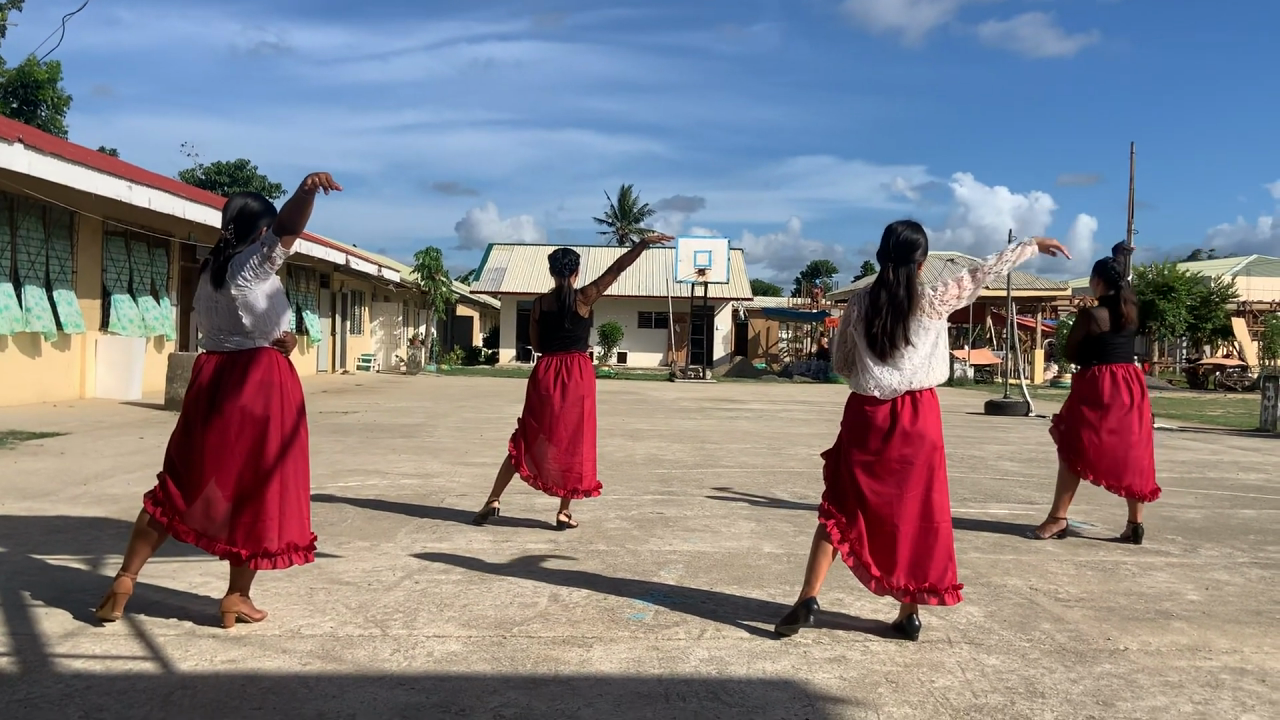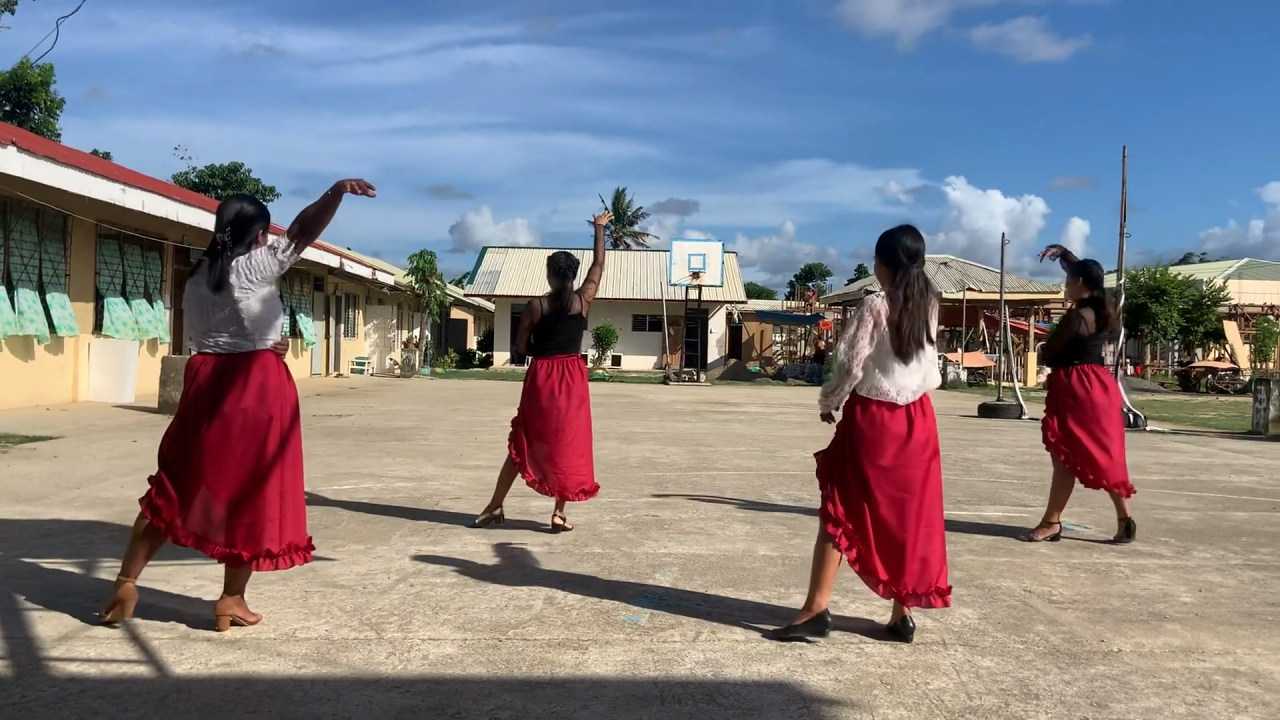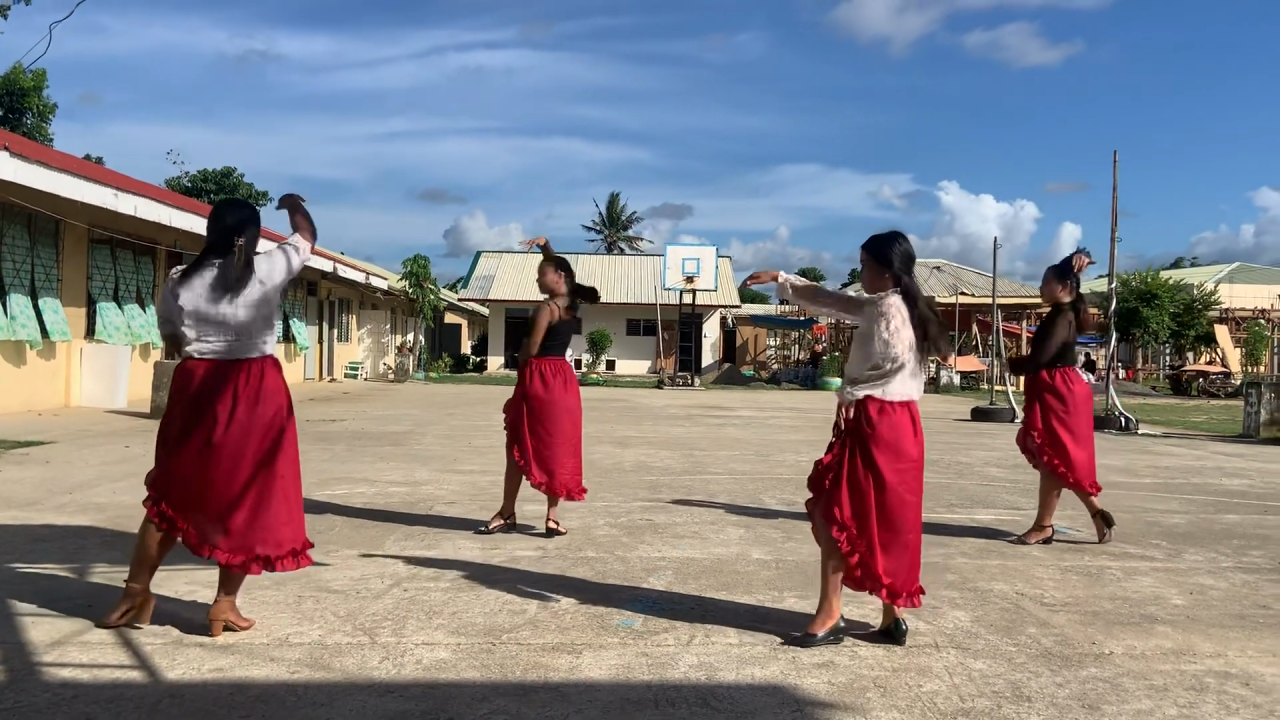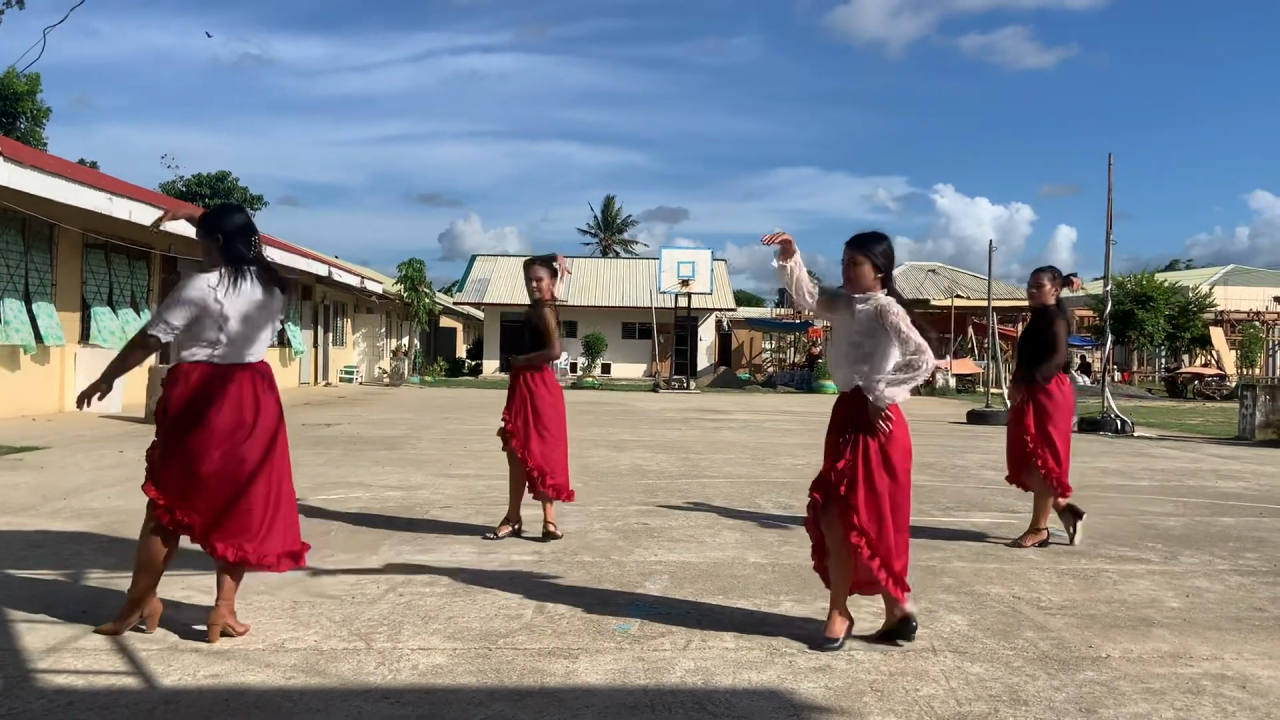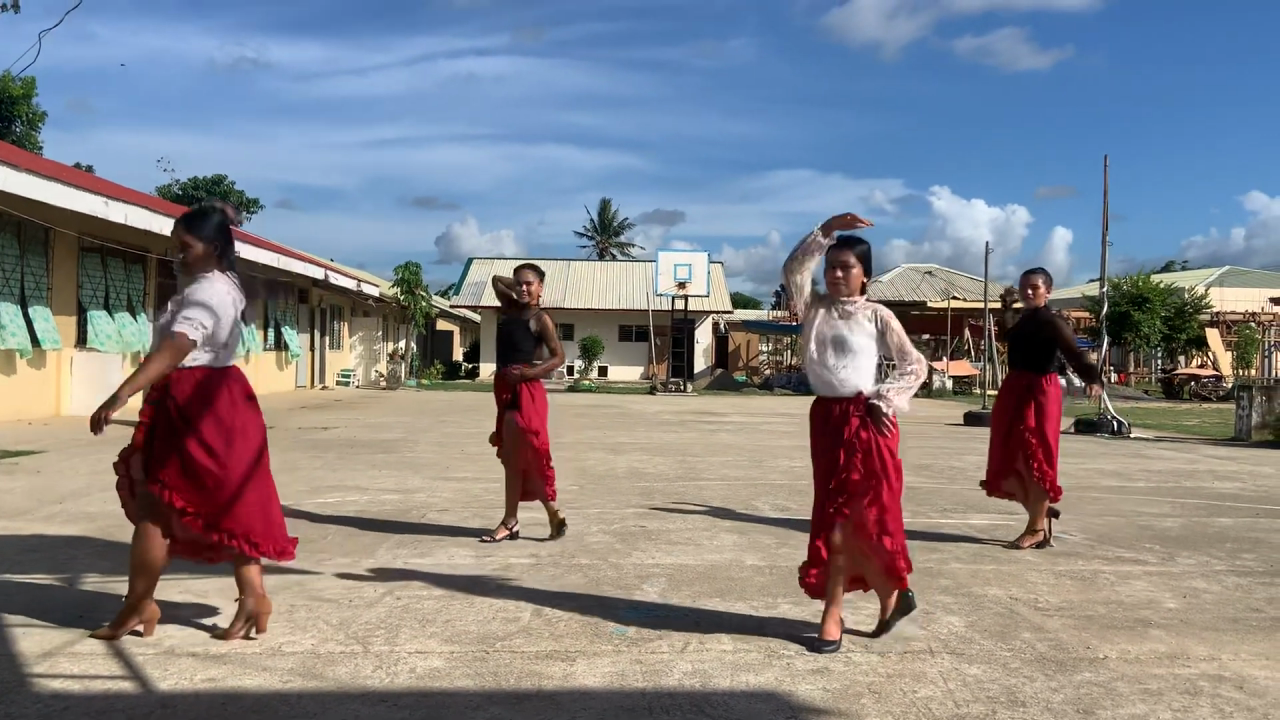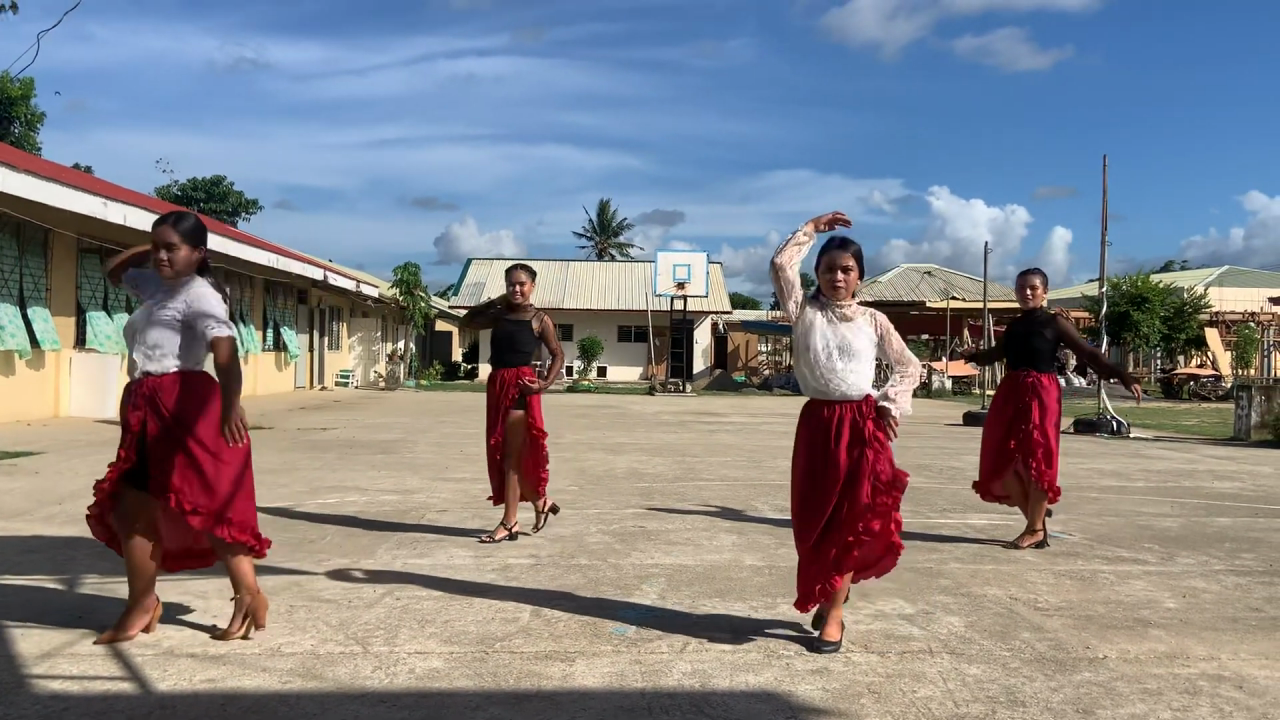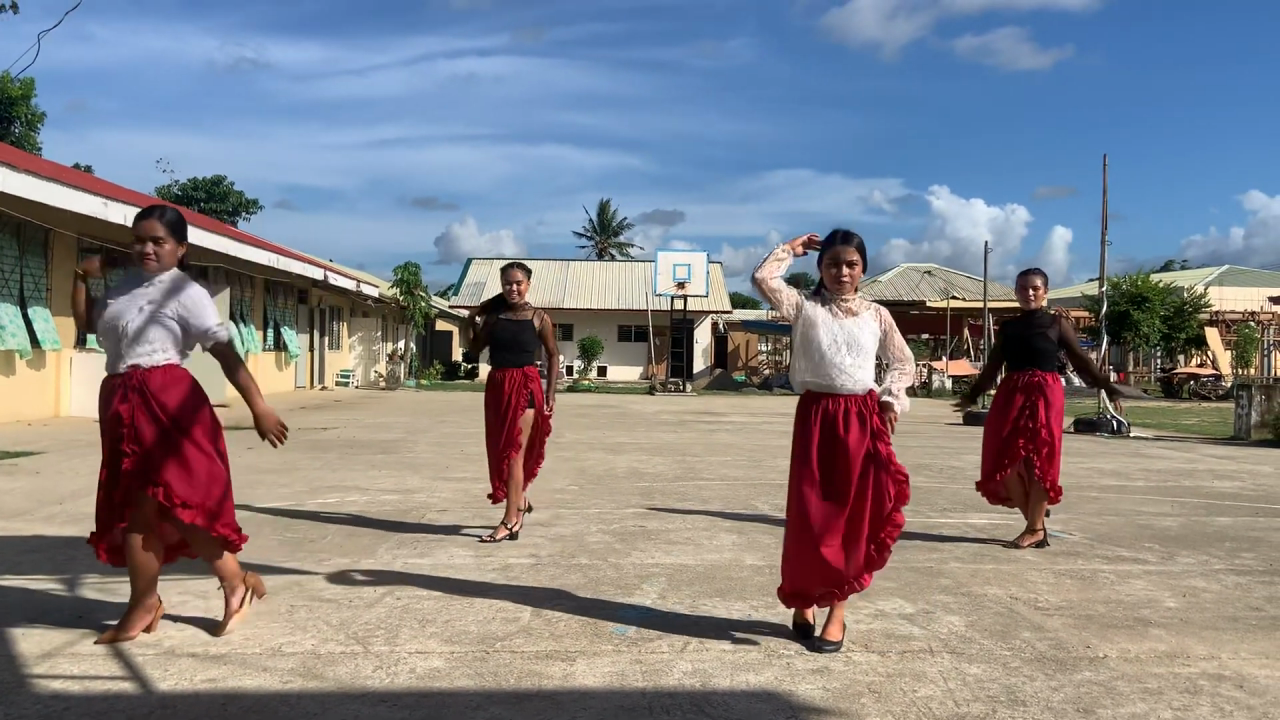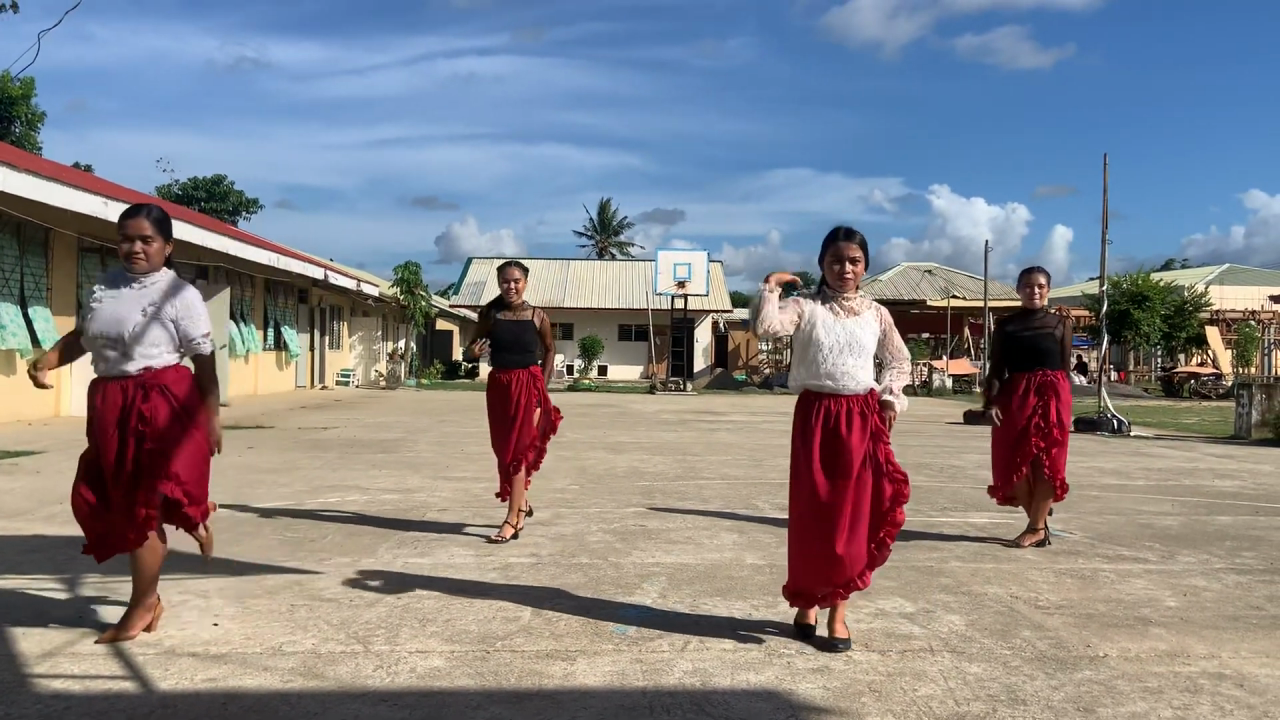
dt=0.2s
person 1, frame 1
left shoulder: (211, 271)
right shoulder: (253, 264)
right elbow: (288, 229)
left wrist: (277, 337)
right wrist: (306, 190)
left hip: (214, 380)
right hip: (259, 386)
left knee: (181, 486)
right knee: (256, 492)
left ankle: (124, 580)
right ankle: (237, 597)
person 1, frame 2
left shoulder: (197, 276)
right shoulder: (254, 267)
right elbow: (302, 232)
right wrist: (337, 191)
left hip: (205, 382)
right hip: (254, 387)
left knee: (173, 487)
right knee: (251, 495)
left ankle: (126, 583)
right ankle: (232, 600)
person 1, frame 3
left shoulder: (181, 281)
right shoulder: (269, 270)
left elbow: (174, 341)
right elbow: (304, 236)
right wrist: (294, 203)
left hip: (196, 388)
right hip: (254, 393)
left knee: (173, 497)
right knee: (249, 499)
left ankle: (137, 593)
right ankle: (225, 604)
person 1, frame 4
left shoulder: (200, 287)
right shoulder: (267, 278)
left elbow: (148, 341)
right elbow: (243, 241)
left wrist: (106, 379)
right wrist: (190, 215)
left hip: (198, 396)
right hip: (253, 397)
left knee: (169, 502)
right knee: (242, 504)
left ankle: (142, 601)
right ankle: (225, 607)
person 1, frame 5
left shoulder: (205, 292)
right shoulder: (220, 279)
left elbow: (174, 346)
right elbow: (199, 242)
left wrist: (122, 394)
right wrist: (205, 222)
left hip: (192, 403)
right hip: (217, 400)
left knee: (155, 505)
right knee: (229, 505)
right ankle: (253, 596)
person 1, frame 6
left shoulder: (200, 295)
right shoulder: (158, 284)
left elbow: (224, 350)
right elbow: (114, 271)
left wrist: (232, 403)
right wrist: (146, 251)
left hip: (180, 407)
right hip: (156, 408)
person 1, frame 7
left shoulder: (186, 293)
right shoulder: (125, 285)
left elbow: (225, 351)
right elbow: (87, 323)
left wrist: (258, 407)
right wrist: (82, 279)
left hip: (164, 402)
right hip: (124, 404)
left knee: (146, 510)
right knee: (148, 510)
person 1, frame 8
left shoulder: (181, 295)
right shoulder: (105, 286)
left elbow: (204, 361)
right elbow: (84, 336)
left wrist: (210, 420)
right wrist: (49, 358)
left hip: (163, 403)
right hip: (114, 405)
left knee: (144, 505)
right knee: (106, 502)
left ankle: (143, 606)
person 2, frame 1
left shoulder: (859, 303)
right shoulder: (935, 299)
left elbow: (841, 364)
right elbow: (987, 270)
right wrist: (1035, 244)
left hip: (867, 413)
right hip: (917, 413)
left knee: (841, 508)
right knee: (916, 512)
left ankle: (808, 598)
right ankle: (909, 611)
person 2, frame 2
left shoulder: (873, 307)
right shoulder: (925, 300)
left elbow: (849, 365)
left wrist: (829, 402)
left hip: (871, 417)
right hip: (917, 419)
left knee: (844, 512)
right knee: (910, 515)
left ankle: (817, 608)
right ankle: (901, 614)
person 2, frame 3
left shoulder: (886, 307)
right shoulder: (892, 303)
left elbow: (896, 358)
right elbow: (829, 300)
left wrist: (851, 390)
right wrist: (780, 279)
left hip: (874, 418)
right hip: (900, 420)
left knee: (836, 513)
right knee: (887, 518)
left ankle: (830, 613)
right ankle: (892, 616)
person 2, frame 4
left shoulder: (886, 309)
right shoulder: (843, 304)
left elbow: (924, 359)
right elbow: (807, 295)
left wrist: (882, 393)
right wrist: (789, 254)
left hip: (870, 418)
right hip: (850, 414)
left knee: (839, 514)
right knee: (868, 521)
left ankle: (839, 613)
right ankle: (897, 613)
person 2, frame 5
left shoulder: (877, 315)
right shoulder: (814, 307)
left elbow: (915, 366)
right elbow: (794, 272)
left wrist: (885, 401)
right wrist: (826, 231)
left hip: (863, 419)
right hip: (824, 416)
left knee: (845, 519)
right knee: (855, 521)
left ankle: (833, 614)
right ankle: (892, 595)
person 2, frame 6
left shoulder: (872, 320)
right shoulder: (803, 311)
left elbow: (910, 367)
right elbow: (781, 265)
left wrist: (891, 404)
right wrist: (813, 227)
left hip: (863, 422)
right hip: (817, 420)
left knee: (852, 519)
right knee: (817, 518)
left ankle: (833, 614)
right ankle: (827, 601)
person 2, frame 7
left shoulder: (876, 315)
right shoulder: (804, 308)
left elbow: (904, 363)
right elbow: (762, 278)
left wrist: (891, 399)
right wrist: (791, 248)
left hip: (864, 418)
right hip: (817, 415)
left knee: (858, 517)
right knee: (813, 515)
left ankle: (836, 615)
right ankle: (804, 606)
person 2, frame 8
left shoulder: (876, 313)
right shoulder: (805, 308)
left elbow: (900, 362)
right elbow: (764, 326)
left wrist: (890, 398)
right wrist: (772, 287)
left hip: (863, 418)
right hip: (817, 415)
left knee: (855, 518)
right knee: (815, 516)
left ankle: (838, 612)
right ankle: (807, 606)
person 3, frame 1
left shoulder: (539, 303)
right shoulder: (584, 298)
left elbow: (535, 344)
right elbow: (616, 269)
right wrist: (643, 243)
left hip: (545, 373)
right hip: (577, 374)
left knee: (527, 441)
right knee: (573, 442)
left ankle: (493, 500)
right ankle: (564, 511)
person 3, frame 2
left shoulder: (536, 306)
right shoulder: (583, 300)
left elbow: (521, 347)
right elbow: (598, 265)
right wrist: (599, 228)
left hip: (541, 374)
right hip: (573, 376)
left knee: (524, 443)
right knee: (568, 444)
left ankle: (495, 507)
right ankle: (559, 514)
person 3, frame 3
left shoulder: (546, 307)
right shoulder: (571, 302)
left elbow: (529, 349)
right elbow: (554, 262)
left wrist: (521, 358)
right wrist: (544, 246)
left hip: (537, 377)
right hip: (563, 378)
left knee: (519, 447)
right knee: (558, 447)
left ankle: (507, 513)
right ankle: (553, 517)
person 3, frame 4
left shoulder: (544, 311)
right shoulder: (538, 304)
left elbow: (555, 351)
right elbow: (531, 268)
left wrist: (520, 361)
right wrist: (555, 261)
left hip: (532, 383)
right hip: (529, 383)
left knee: (520, 452)
right knee: (534, 453)
left ankle: (514, 519)
right ankle: (548, 521)
person 3, frame 5
left shoulder: (540, 318)
right shoulder: (511, 309)
left elbow: (559, 357)
right elbow: (497, 281)
left wrist: (530, 372)
right wrist: (513, 292)
left hip: (523, 390)
right hip: (507, 388)
left knee: (515, 457)
right knee: (513, 457)
left ankle: (510, 522)
right ankle: (553, 514)
person 3, frame 6
left shoulder: (540, 320)
right shoulder: (499, 314)
left elbow: (558, 357)
right elbow: (468, 322)
left wrist: (543, 385)
right wrist: (496, 301)
left hip: (520, 388)
right hip: (497, 386)
left knee: (512, 456)
right knee: (503, 456)
left ankle: (509, 523)
right ankle: (540, 502)
person 3, frame 7
left shoulder: (539, 318)
right shoulder: (492, 316)
left elbow: (553, 355)
right elbow: (475, 352)
left wrist: (550, 393)
right wrist: (473, 321)
left hip: (525, 386)
right hip: (496, 386)
left knee: (515, 453)
right knee: (503, 452)
left ankle: (509, 523)
right ankle: (519, 502)
person 3, frame 8
left shoulder: (538, 316)
right shoulder: (490, 316)
left elbow: (549, 350)
right elbow: (475, 351)
left wrist: (545, 385)
right wrist: (473, 353)
left hip: (529, 386)
right hip: (498, 387)
left knee: (520, 453)
right knee: (506, 451)
left ankle: (512, 520)
right ankle: (521, 505)
person 4, frame 1
left shoulder: (1091, 316)
right shoulder: (1131, 308)
left elbow: (1071, 352)
right elbow: (1122, 275)
right wrist: (1121, 251)
left hip: (1097, 384)
right hip: (1130, 385)
left knee: (1073, 451)
right knee: (1131, 454)
left ankle: (1057, 519)
right ankle: (1135, 523)
person 4, frame 2
left shoulder: (1076, 317)
right shoulder: (1104, 310)
left elbow: (1049, 354)
right elbow: (1081, 269)
left wrist: (1065, 361)
right wrist: (1062, 252)
left hip: (1076, 387)
right hip: (1100, 385)
left knee: (1067, 456)
right knee: (1105, 456)
left ankle: (1052, 523)
right ankle: (1125, 520)
person 4, frame 3
left shoulder: (1060, 319)
right shoulder: (1067, 310)
left elbow: (1039, 359)
right elbow: (1067, 270)
left wrist: (1015, 363)
right wrist: (1079, 258)
left hip: (1054, 389)
right hip: (1062, 388)
left knee: (1051, 458)
right knee: (1066, 458)
left ankle: (1044, 526)
right ankle: (1098, 513)
person 4, frame 4
left shoulder: (1054, 321)
right shoulder: (1041, 315)
left elbow: (1057, 358)
left wrist: (1027, 379)
right wrist: (1069, 280)
left hip: (1045, 393)
right hip: (1034, 393)
left knee: (1042, 461)
right knee: (1031, 462)
left ankle: (1039, 529)
right ankle: (1065, 509)
person 4, frame 5
left shoulder: (1051, 322)
right shoulder: (1024, 320)
left elbow: (1077, 354)
right elbow: (1009, 330)
left wrist: (1093, 377)
right wrist: (1007, 303)
left hip: (1038, 394)
right hip: (1013, 392)
left knee: (1036, 464)
right knee: (1007, 465)
left ankle: (1036, 530)
right ankle: (1043, 514)
person 4, frame 6
left shoulder: (1055, 322)
right shoulder: (1014, 325)
left elbow: (1087, 352)
right elbow: (998, 353)
left wrist: (1123, 376)
right wrist: (975, 354)
left hip: (1040, 395)
right hip: (1009, 394)
left knee: (1035, 464)
right knee: (1003, 466)
left ankle: (1036, 529)
right ankle: (1036, 518)
person 4, frame 7
left shoulder: (1058, 323)
right shoulder: (1008, 327)
left elbow: (1080, 360)
right elbow: (993, 366)
left wrist: (1108, 387)
right wrist: (973, 394)
left hip: (1043, 394)
right hip: (1010, 395)
left knee: (1038, 464)
right knee: (1006, 465)
left ankle: (1036, 529)
right ankle: (1035, 519)
person 4, frame 8
left shoulder: (1060, 324)
right shoulder: (1006, 326)
left elbow: (1064, 366)
right elbow: (995, 369)
left wrist: (1067, 403)
right wrist: (990, 402)
left hip: (1051, 395)
right hip: (1015, 396)
left knee: (1045, 464)
right knee: (1014, 465)
left ankle: (1037, 528)
right ankle: (1039, 521)
